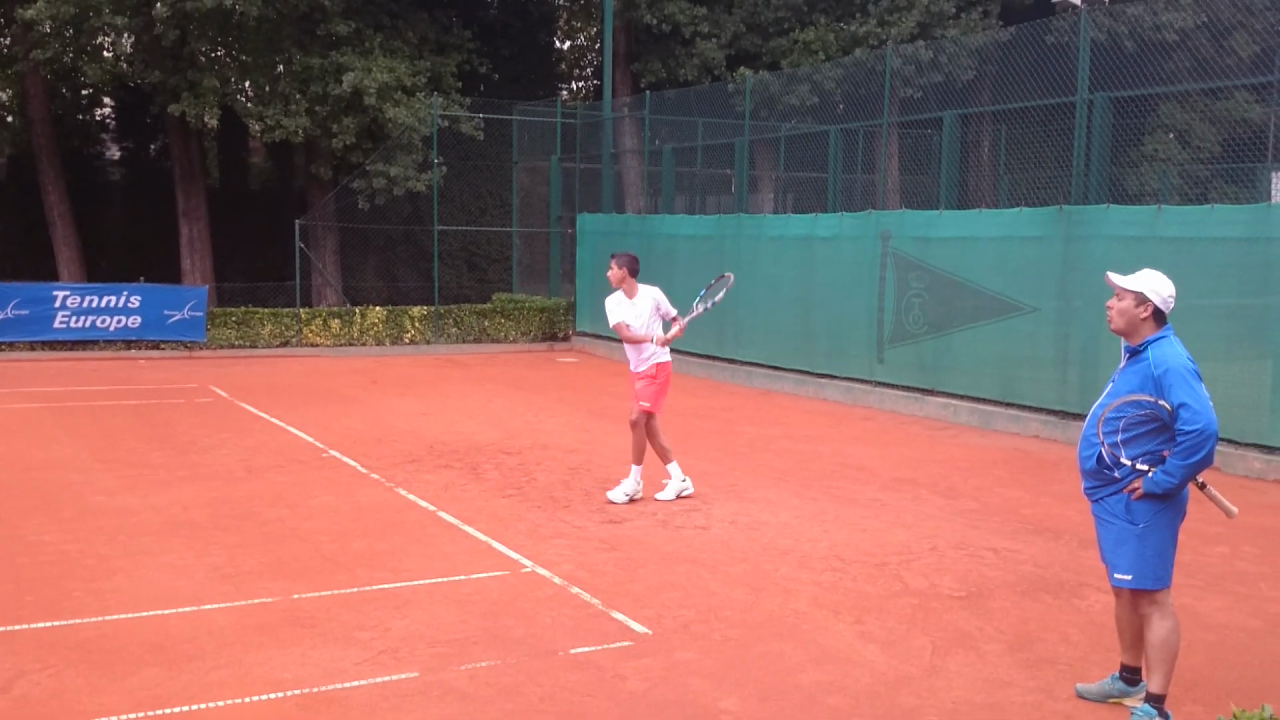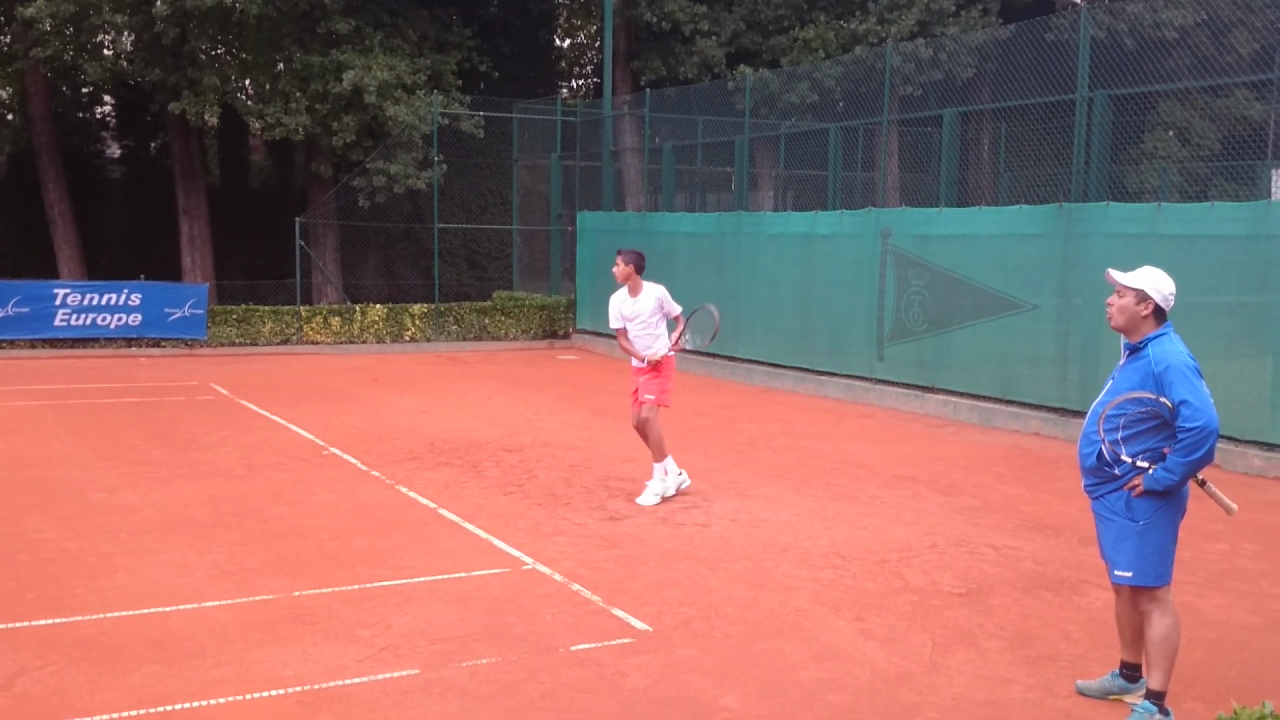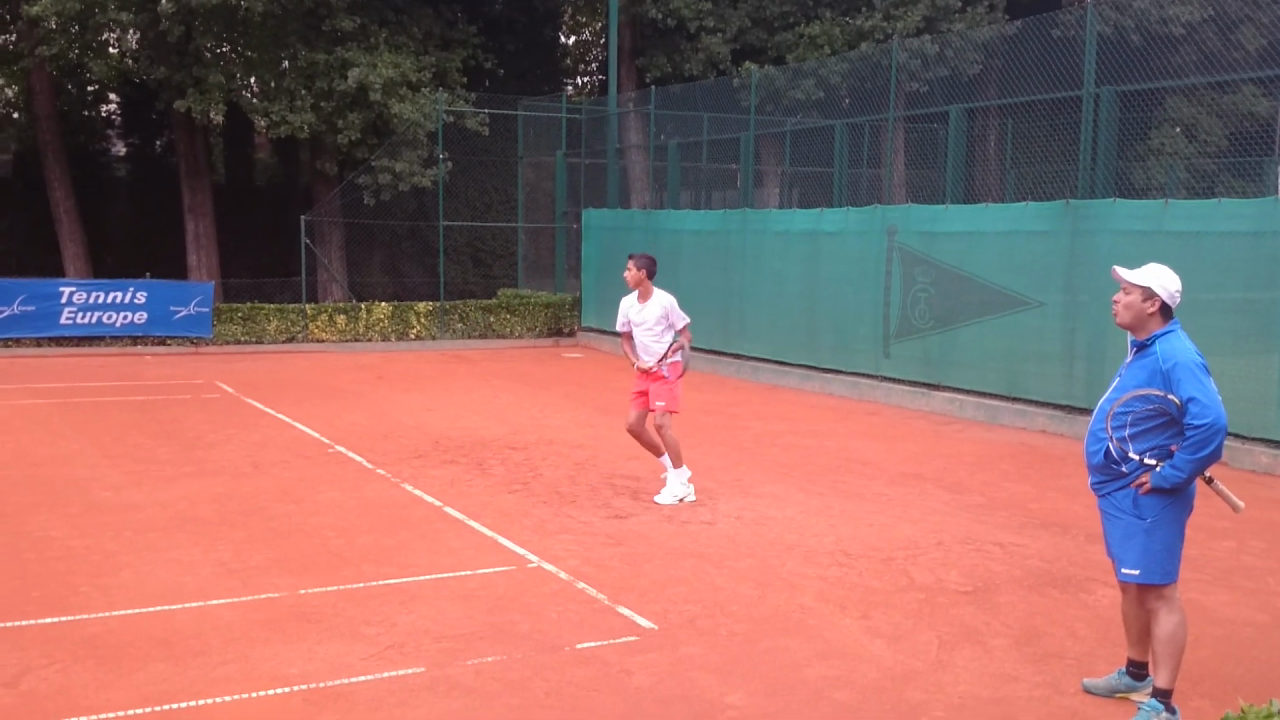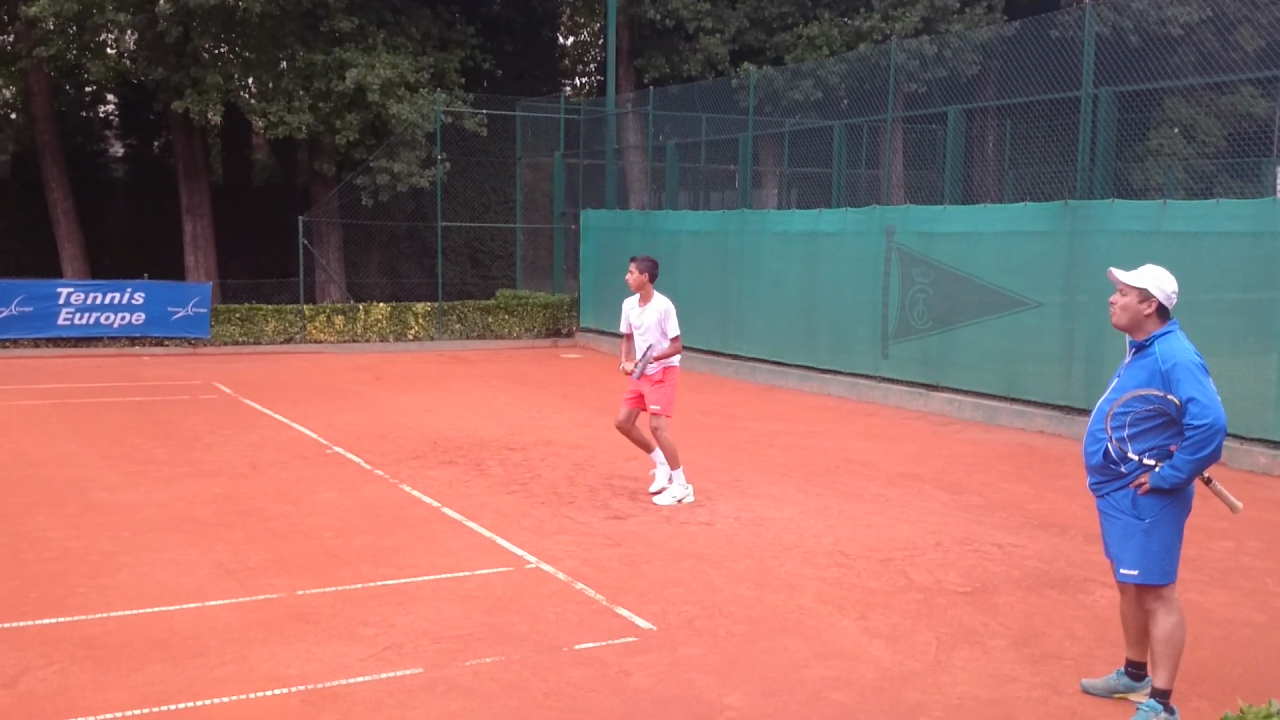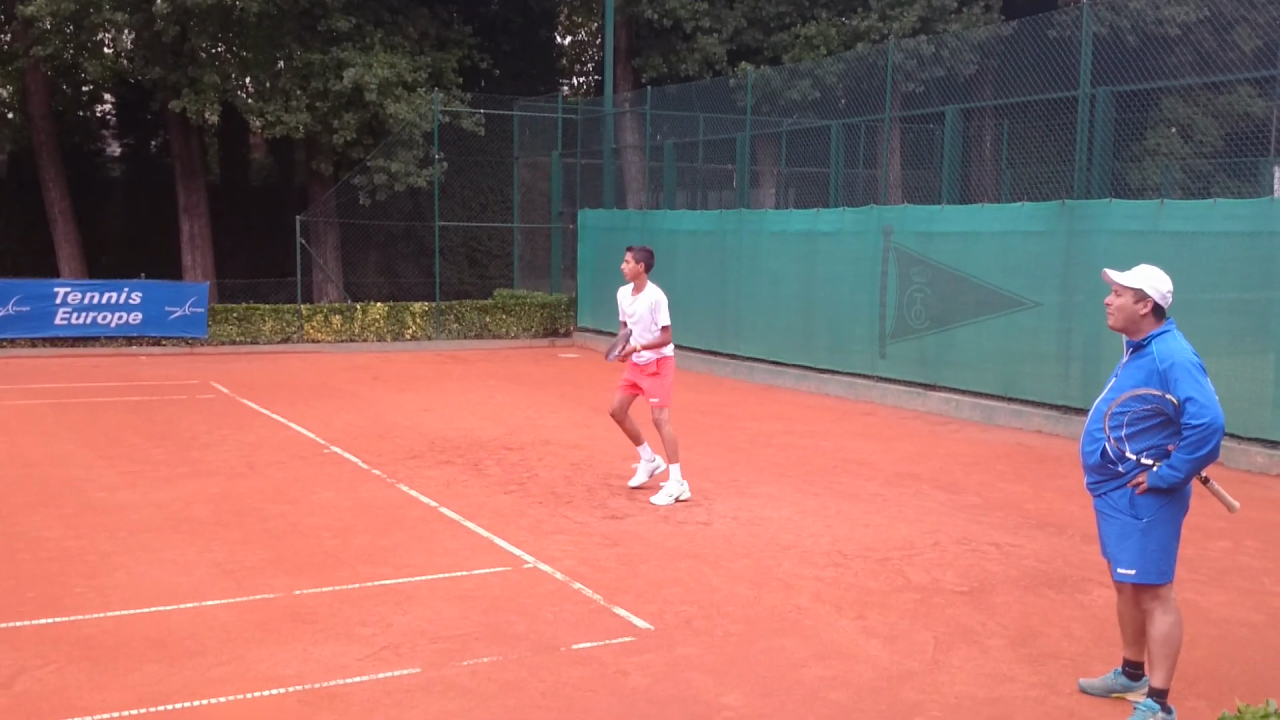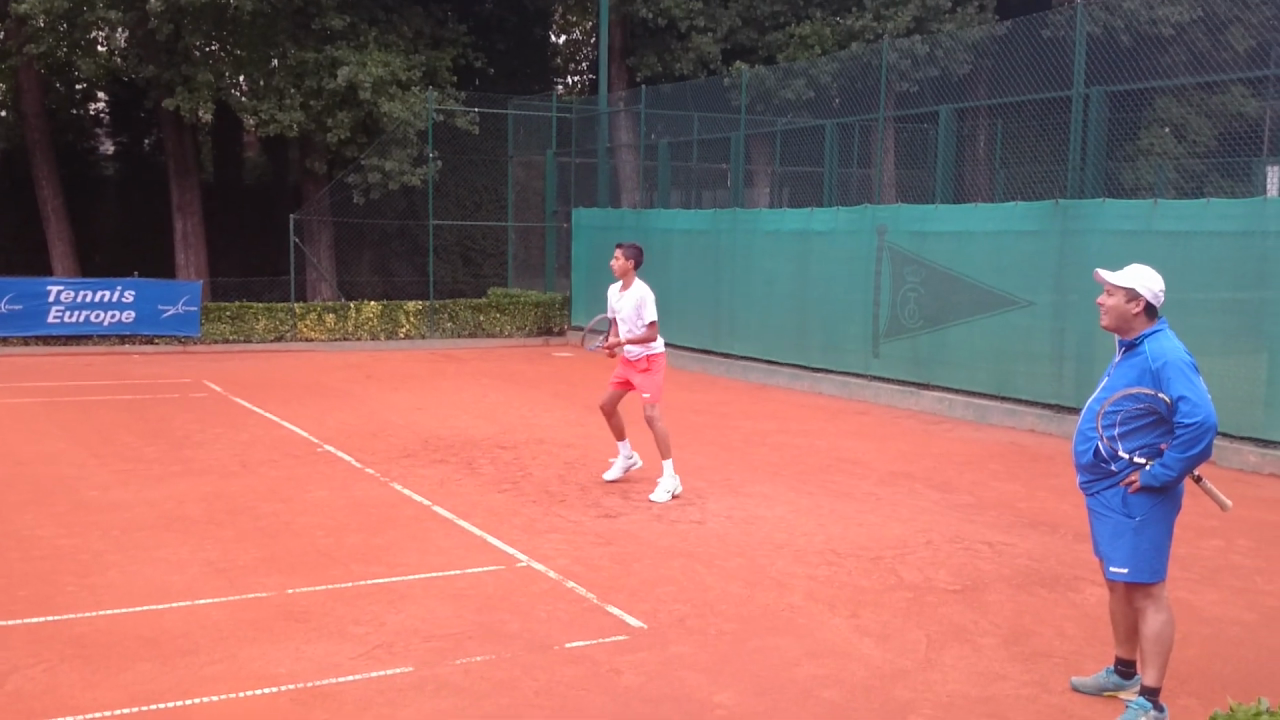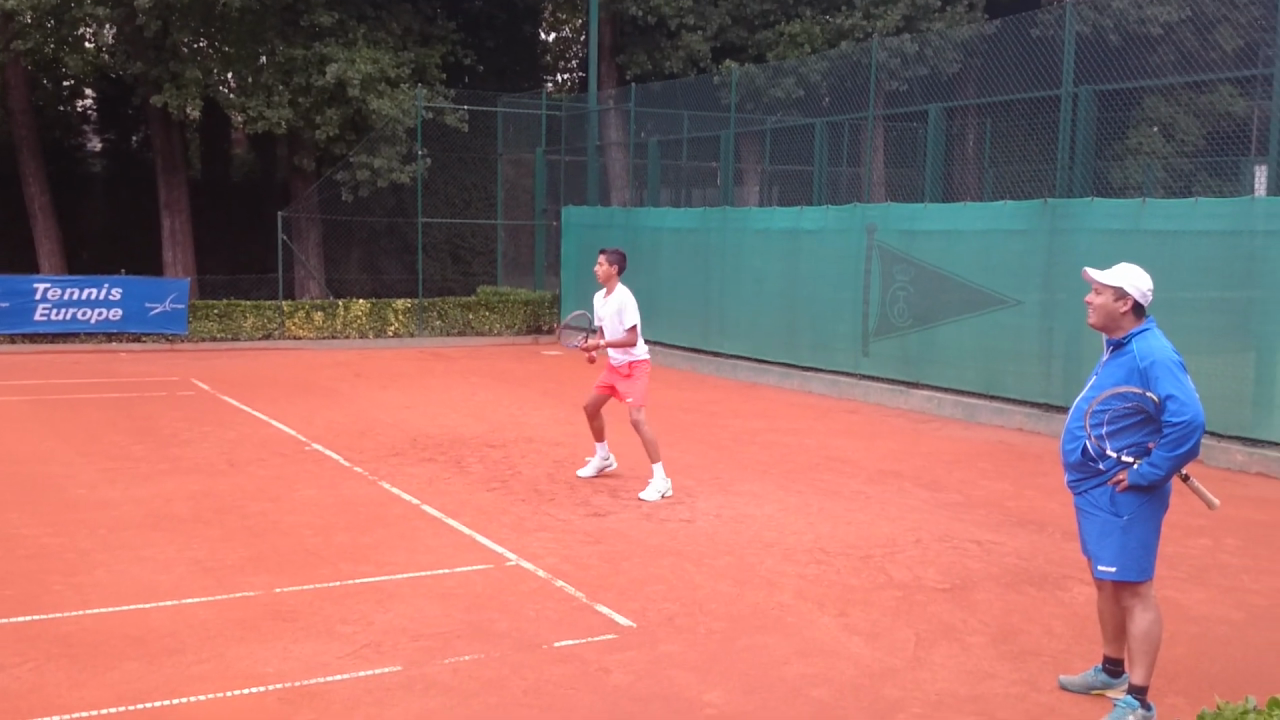
dt=0.1s
person 1, frame 1
left shoulder: (1167, 362)
right shoulder: (1136, 356)
left elbow: (1201, 429)
left wrist: (1161, 482)
left hip: (1139, 504)
right hip: (1114, 497)
left knee: (1151, 599)
right knee: (1125, 593)
right ankle: (1129, 680)
person 1, frame 2
left shoulder: (1167, 359)
right shoulder: (1136, 353)
left elbow: (1202, 426)
left wrist: (1161, 478)
left hip: (1139, 500)
right hip: (1114, 493)
left knee: (1150, 595)
right knee: (1125, 589)
right ankle: (1129, 677)
person 1, frame 3
left shoulder: (1175, 356)
right shoulder: (1142, 350)
left elbow: (1209, 423)
left wrist: (1169, 477)
left hip: (1145, 498)
right hip: (1120, 491)
left knee: (1158, 594)
right knee: (1131, 587)
right ankle: (1136, 674)
person 1, frame 4
left shoulder: (1173, 356)
right shoulder: (1140, 351)
left elbow: (1209, 424)
left wrist: (1168, 477)
left hip: (1144, 498)
right hip: (1118, 492)
left knee: (1156, 594)
right knee: (1129, 587)
right ankle: (1135, 675)
person 1, frame 5
left shoulder: (1172, 356)
right shoulder: (1137, 351)
left elbow: (1207, 424)
left wrist: (1165, 477)
left hip: (1141, 498)
right hip: (1115, 492)
left knee: (1153, 594)
right knee: (1126, 588)
right ankle: (1132, 674)
person 1, frame 6
left shoulder: (1164, 355)
right shoulder: (1129, 350)
left elbow: (1200, 422)
left wrist: (1158, 475)
left hip: (1134, 497)
right hip: (1108, 490)
left knee: (1145, 593)
right knee: (1119, 586)
right ankle: (1124, 673)
person 1, frame 7
left shoulder: (1151, 353)
right shoulder: (1116, 349)
left elbow: (1188, 420)
left wrist: (1146, 474)
left hip: (1121, 496)
right hip: (1095, 489)
left knee: (1133, 592)
right knee: (1106, 584)
right ankle: (1111, 672)
person 2, frame 1
left shoulder: (654, 295)
right shoulder: (612, 302)
left elbow: (678, 321)
right elbow: (625, 335)
left wrist: (675, 332)
right wrist: (652, 337)
left hip: (658, 366)
right hip: (638, 369)
left knee: (637, 421)
right knee: (648, 425)
left ankle: (634, 481)
right ankle: (679, 480)
person 2, frame 2
left shoulder: (658, 292)
right shoulder: (617, 300)
left elbow: (680, 320)
right elbow: (622, 339)
left wrist: (673, 340)
right wrist: (643, 356)
left hip: (661, 364)
right hip: (639, 366)
left knee: (647, 417)
right knee: (638, 422)
left ankle: (659, 480)
right ankle: (675, 474)
person 2, frame 3
left shoulder: (666, 300)
right shoulder: (626, 303)
left elbow: (685, 334)
right elbow: (626, 340)
left wrist: (669, 355)
right wrist: (635, 362)
left hip: (667, 370)
right hip: (644, 372)
left knee: (662, 425)
right knee: (633, 425)
left ankle: (682, 485)
right ankle: (677, 469)
person 2, frame 4
left shoulder: (664, 306)
right shoulder: (628, 305)
left elbow: (676, 347)
left wrist: (650, 359)
right wrist: (625, 361)
left hip: (664, 372)
right hip: (641, 374)
left knee: (657, 427)
right knee: (622, 422)
left ankle: (680, 485)
right ankle: (663, 464)
person 2, frame 5
left shoulder: (656, 297)
right shoulder: (622, 293)
left elbow: (666, 338)
left wrist: (637, 347)
right wrist: (623, 350)
left hip: (658, 362)
right hip: (637, 363)
left knee: (660, 419)
right knee: (617, 411)
left ankle: (676, 482)
right ankle: (650, 459)
person 2, frame 6
left shoulder: (643, 293)
right shoulder: (613, 291)
left elbow: (652, 334)
left wrist: (621, 341)
right wrist: (610, 342)
left hip: (650, 358)
right hip: (628, 358)
left knee: (652, 416)
right knee: (606, 405)
left ankle: (670, 478)
right ankle: (627, 457)
person 2, frame 7
left shoulder: (625, 298)
right shoulder: (598, 298)
left elbow: (632, 340)
left wrist: (601, 344)
right wrist: (592, 348)
left hip: (634, 364)
right hip: (614, 364)
left knee: (638, 420)
right knee: (590, 407)
left ankle: (660, 479)
right ankle: (603, 458)
